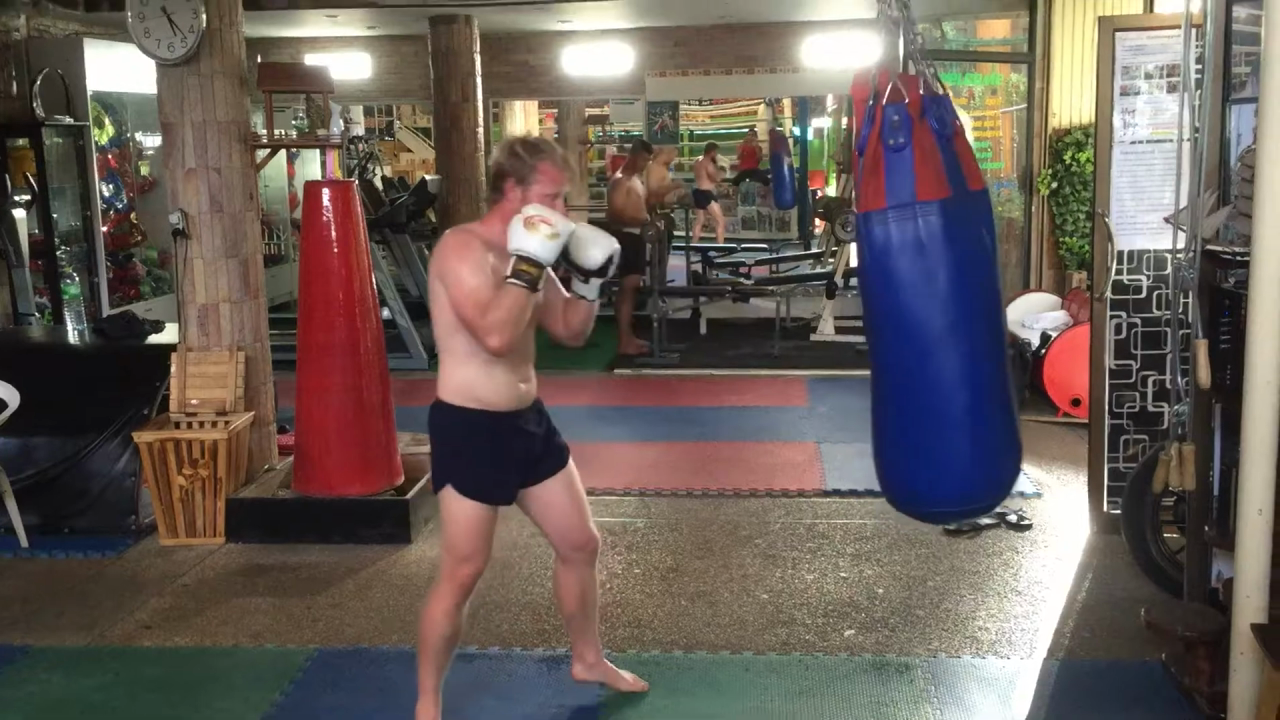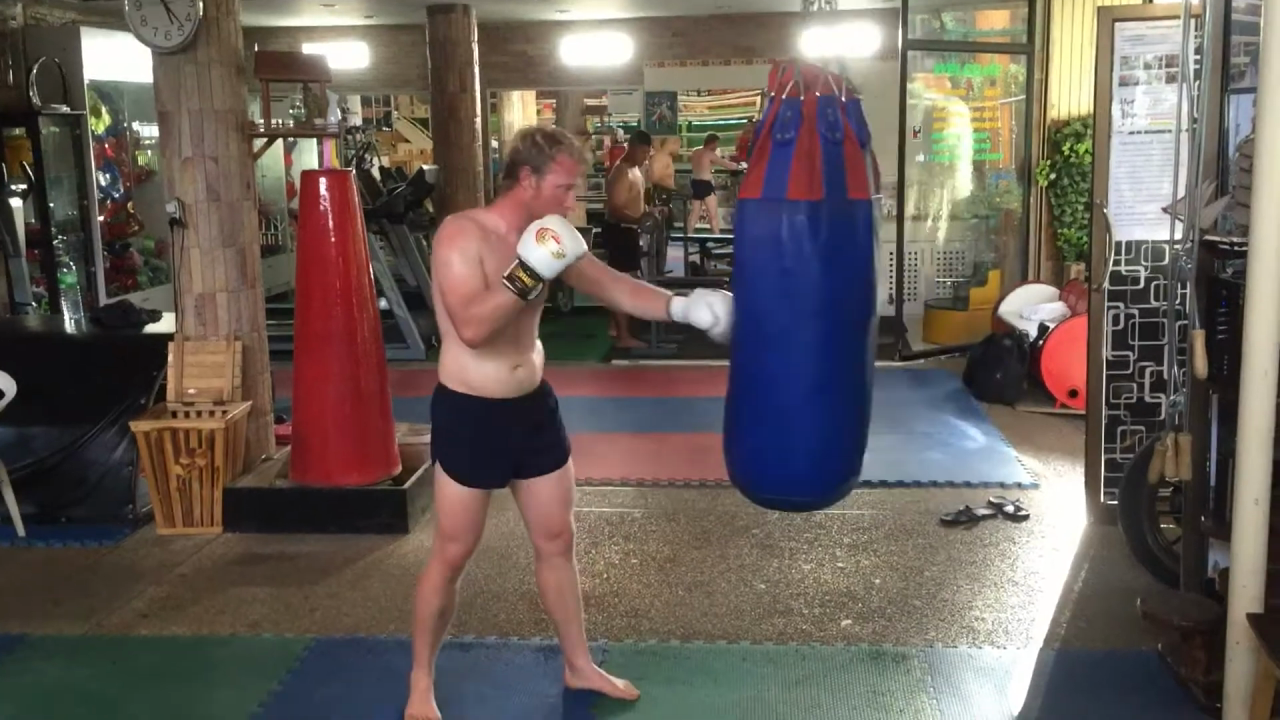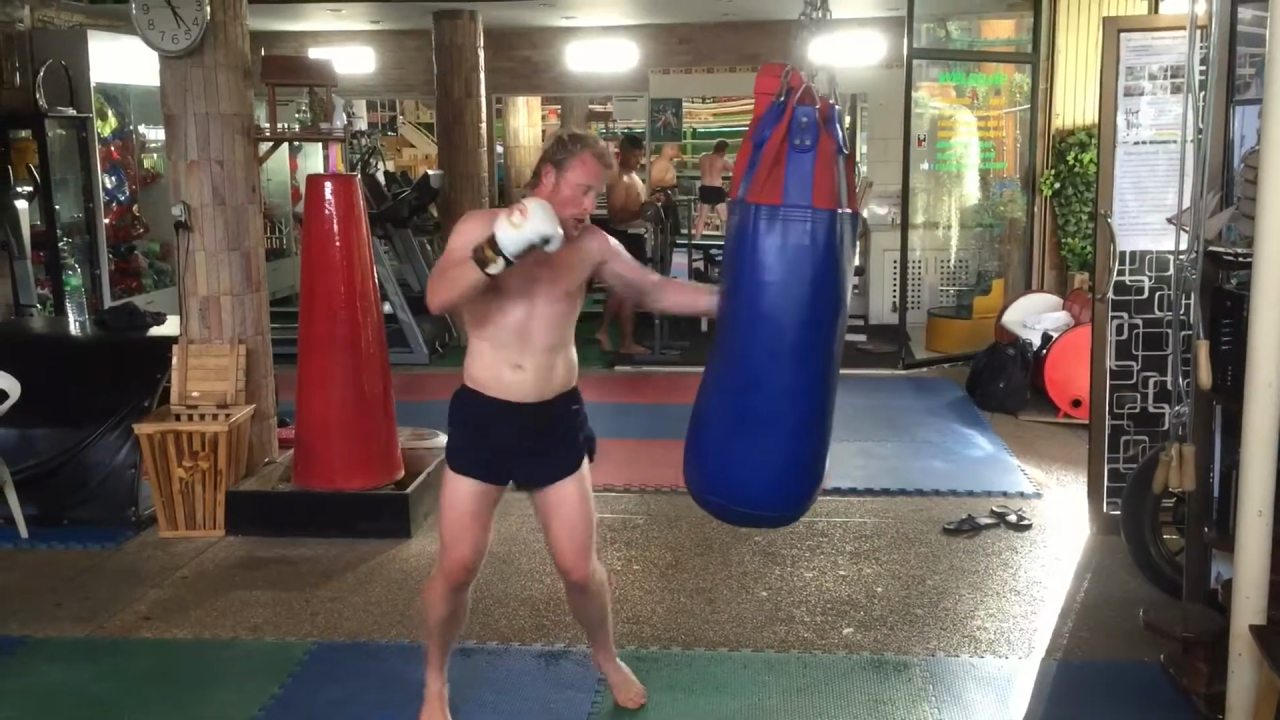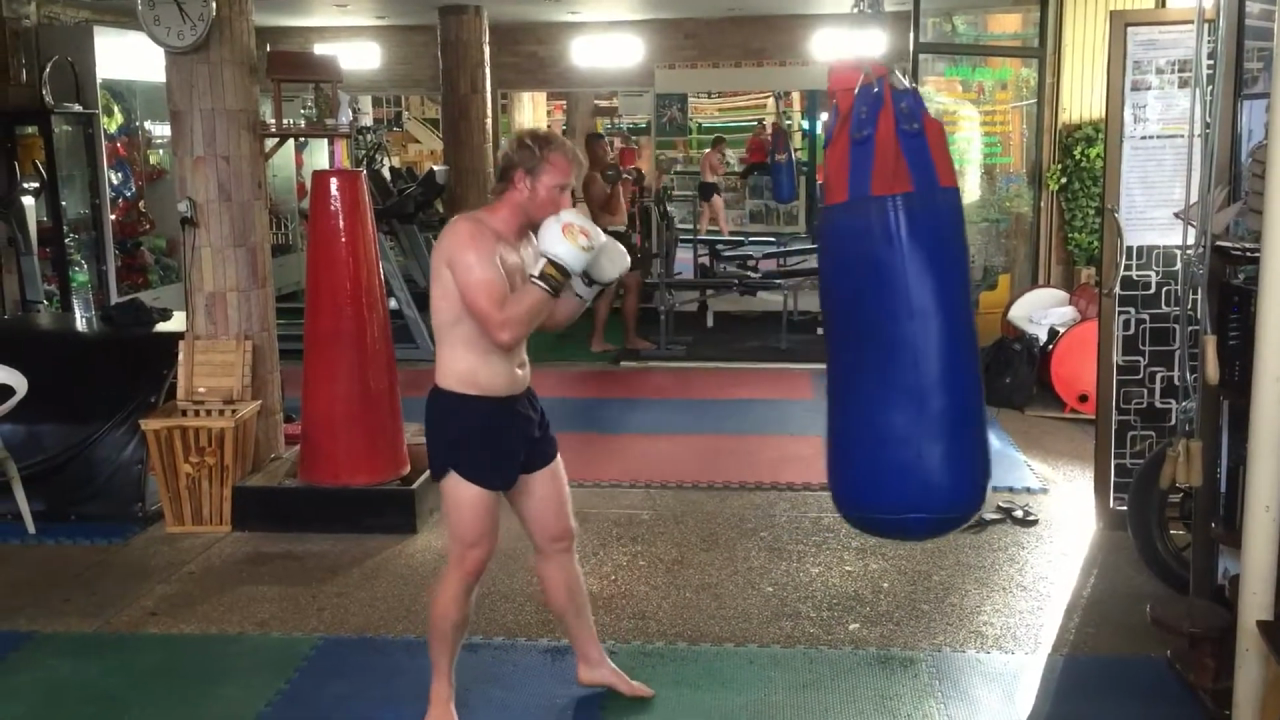
dt=0.7s
person 1, frame 1
left shoulder: (527, 249)
right shoulder: (461, 247)
left elbow: (572, 333)
right elbow: (495, 335)
left wrist: (588, 277)
right wrist: (528, 264)
left hip: (528, 420)
right hip: (469, 428)
left knee: (580, 544)
right knee: (460, 575)
left ankle: (589, 659)
person 1, frame 2
left shoulder: (549, 236)
right shoulder: (460, 233)
left elbow: (615, 289)
right elbow: (471, 327)
left wrist: (684, 306)
right wrist: (528, 273)
left hip: (533, 406)
right hip: (469, 413)
left knee: (557, 542)
right knee: (451, 555)
left ankle: (578, 665)
person 1, frame 3
left shoulder: (589, 241)
right shoulder: (481, 225)
left elbow: (654, 289)
right elbow: (438, 297)
left wrist: (723, 296)
right wrist: (499, 250)
left hip: (557, 416)
right hip: (483, 414)
left knee: (577, 566)
right knee: (457, 565)
left ankle: (606, 658)
person 1, frame 4
left shoulder: (527, 240)
right shoulder: (469, 236)
left elbow: (549, 318)
right elbow: (505, 330)
left wrist: (587, 279)
right wrist: (555, 266)
left hip: (519, 406)
right hip: (466, 415)
left knee: (557, 539)
right knee: (469, 559)
left ankle: (593, 661)
person 2, frame 1
left shoulder: (637, 178)
right shoulder: (620, 181)
right elbow: (614, 213)
right wrist: (641, 221)
left hip: (636, 236)
right hip: (625, 236)
left knee: (632, 287)
right knee: (628, 287)
left ankle: (629, 336)
right ankle: (624, 343)
person 2, frame 2
left shoulder: (635, 169)
right shoulder: (621, 174)
right elbow: (615, 210)
left wrist: (647, 211)
right wrist: (639, 220)
left hip: (627, 230)
right hip: (619, 231)
left ankle: (616, 326)
right ankle: (623, 337)
person 2, frame 3
left shoulder: (632, 174)
right shoulder: (618, 179)
right elbow: (616, 216)
right wrist: (642, 211)
left hip: (633, 235)
right hip: (626, 237)
left knee: (620, 288)
left ankle: (605, 331)
right ankle: (627, 343)
person 2, frame 4
left shoulder: (604, 175)
right shoulder: (593, 179)
left elbow: (619, 201)
right elbow: (611, 208)
left wrist: (626, 182)
right wrist: (617, 183)
left hip: (616, 235)
right hip: (610, 236)
left knee: (610, 288)
right knee: (633, 284)
left ankle: (598, 340)
right ankle: (631, 338)
